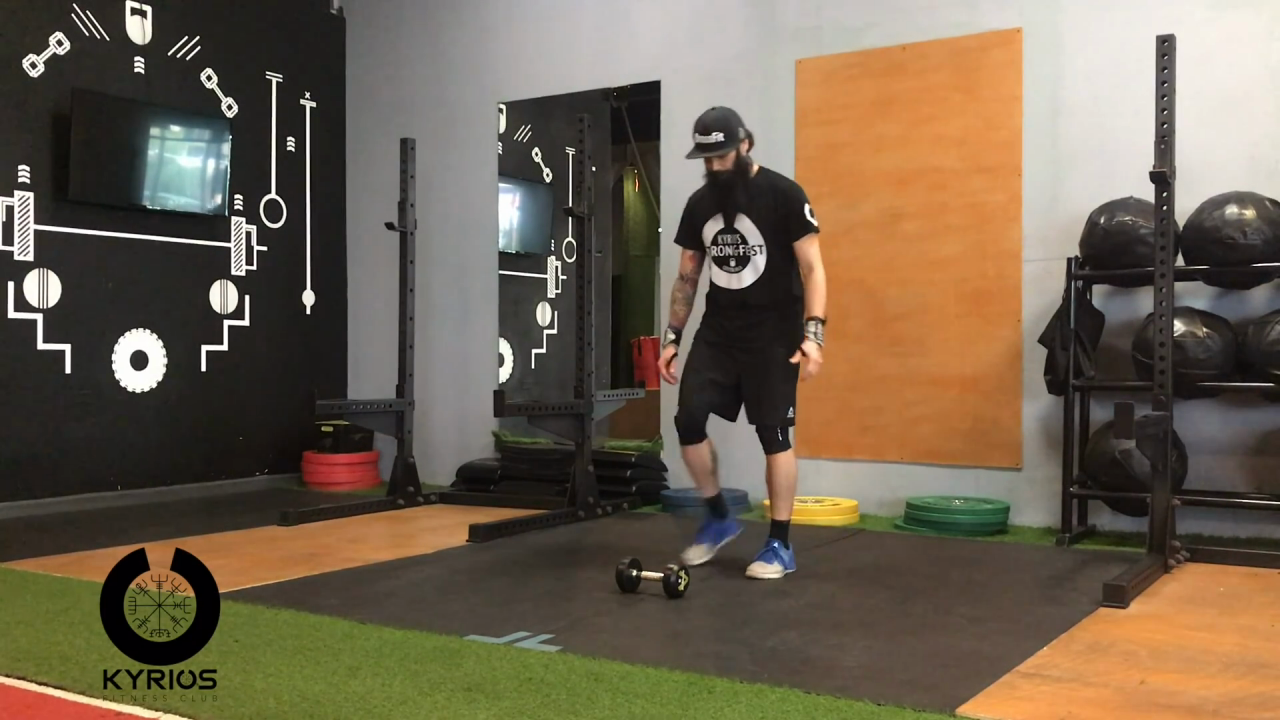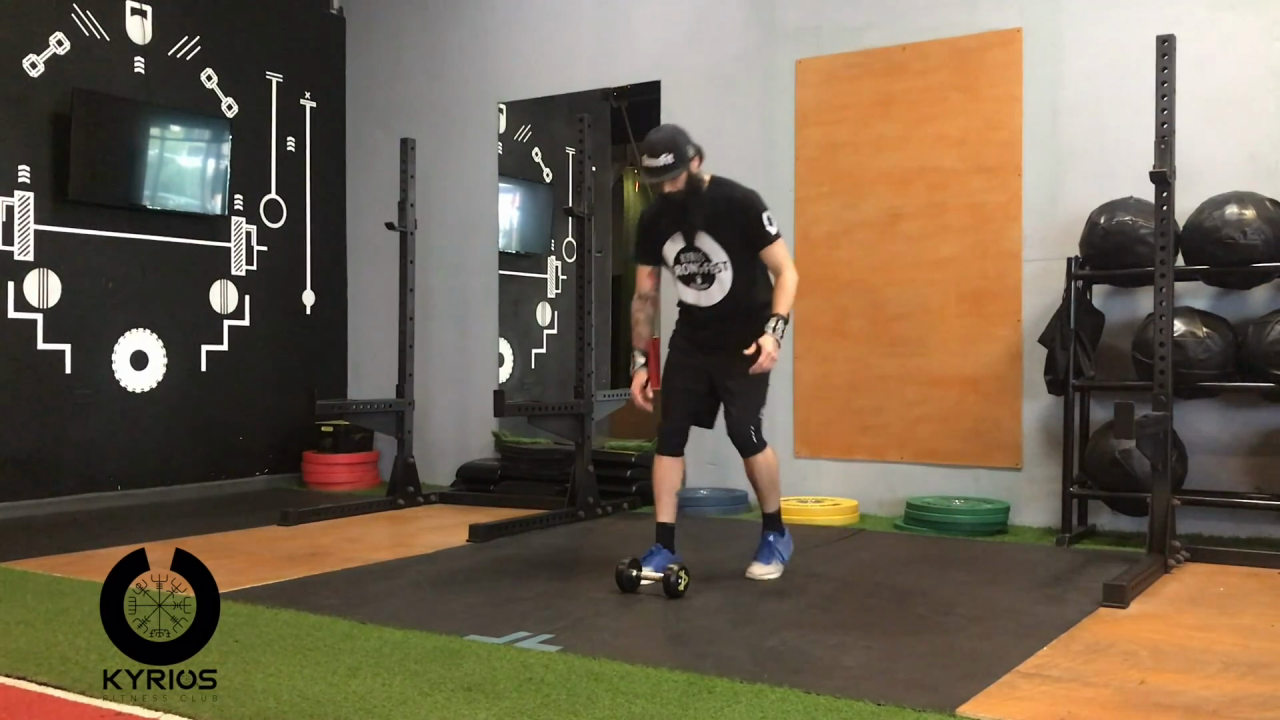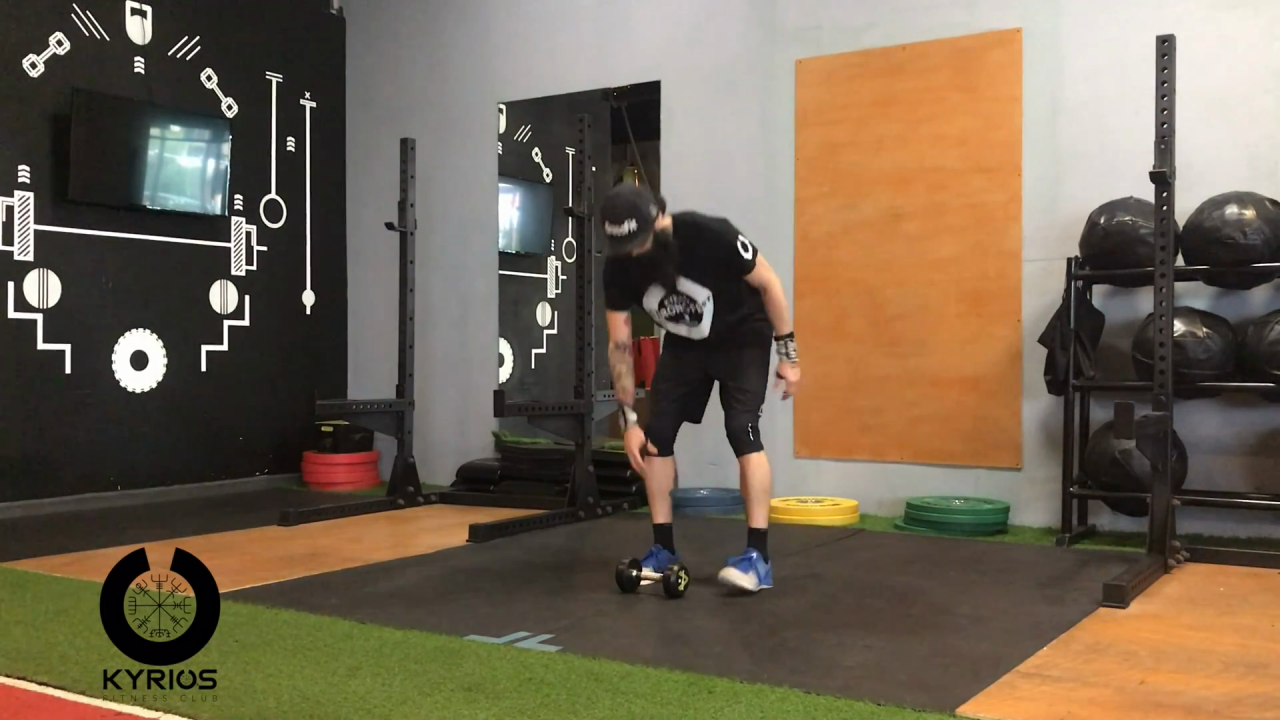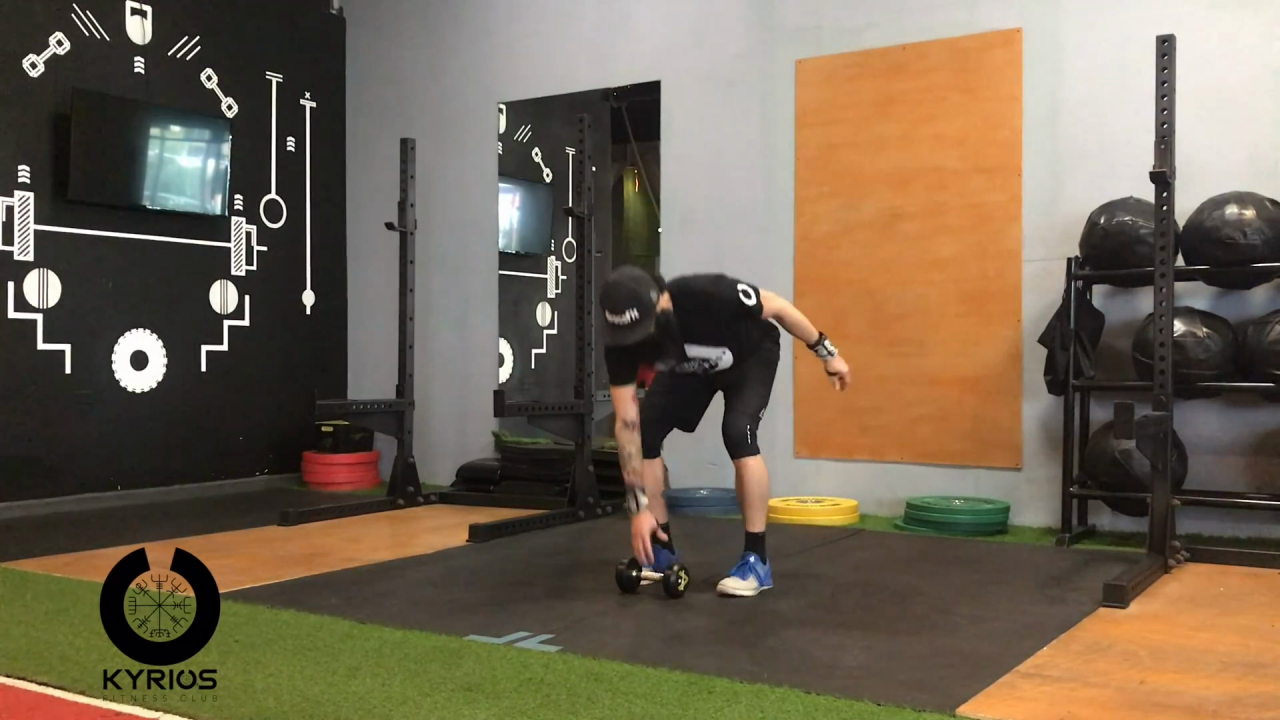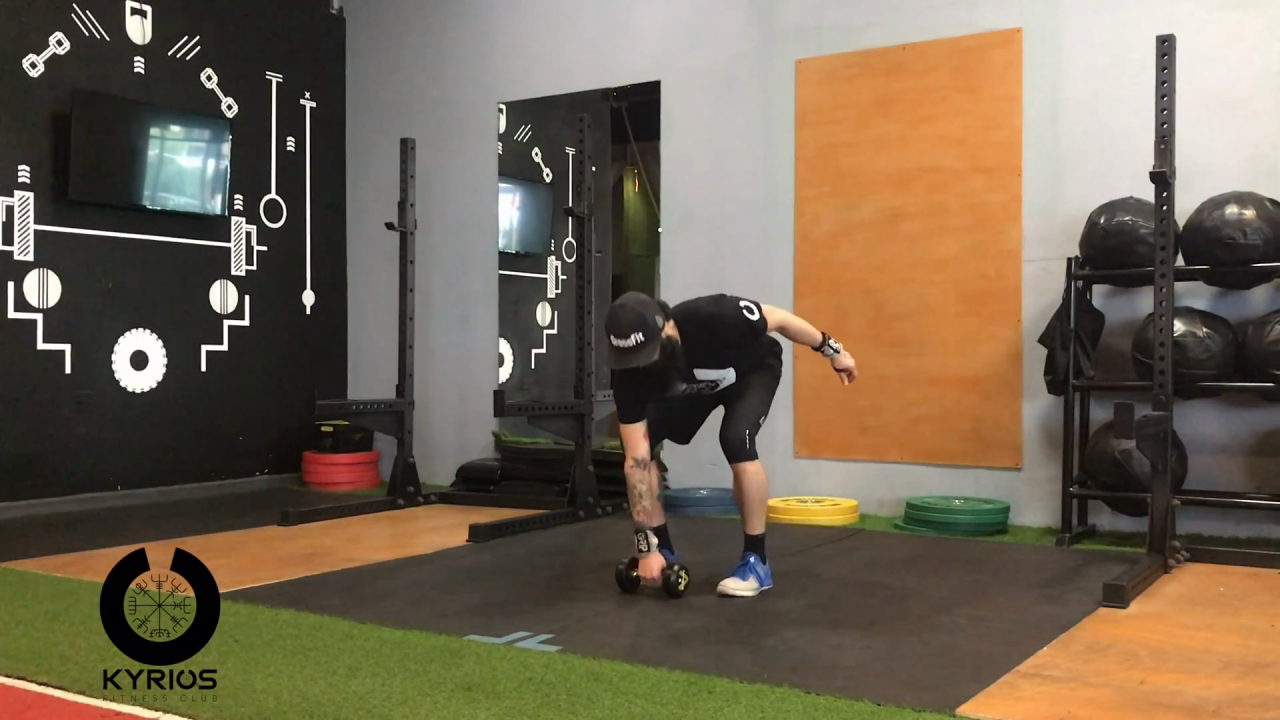
dt=0.3s
person 1, frame 1
left shoulder: (782, 194)
right shoulder: (699, 203)
left elbow: (813, 269)
right elbow: (687, 276)
left wrist: (813, 333)
right wrist: (672, 337)
left hip: (771, 336)
right hip: (717, 333)
left knee: (774, 435)
right knee: (689, 422)
left ankle: (779, 544)
right ankle: (718, 517)
person 1, frame 2
left shoulder: (739, 204)
right shoulder: (653, 219)
left elbow: (785, 272)
right elbow: (645, 294)
left wrist: (773, 331)
right wrist: (641, 361)
left hip: (743, 339)
right hip: (691, 339)
left knee: (744, 433)
right knee: (669, 436)
left ankle: (775, 534)
right ankle: (664, 548)
person 1, frame 3
left shoulder: (710, 235)
right shoulder: (618, 265)
left elbow: (768, 285)
right elbow: (619, 343)
left wrist: (787, 354)
right wrist: (629, 418)
left hip: (742, 338)
right hip: (684, 344)
left knee: (742, 431)
right knee: (655, 436)
left ankle: (757, 556)
right ankle: (663, 551)
person 1, frame 4
left shoulder: (709, 296)
right shoulder: (622, 341)
left elbow: (778, 308)
right elbow: (627, 423)
left wrist: (826, 352)
right wrist: (639, 506)
left hip: (750, 356)
right hip: (689, 369)
left knee: (737, 432)
right knee: (645, 434)
left ankle: (756, 559)
right ankle: (662, 549)
person 1, frame 5
left shoulder: (714, 317)
right shoulder: (631, 374)
left elbow: (781, 320)
right elbow: (636, 461)
left wrist: (833, 350)
right wrist: (646, 548)
left hip: (753, 371)
left knee: (736, 438)
right knee: (639, 447)
left ankle: (755, 560)
right ankle: (663, 551)
